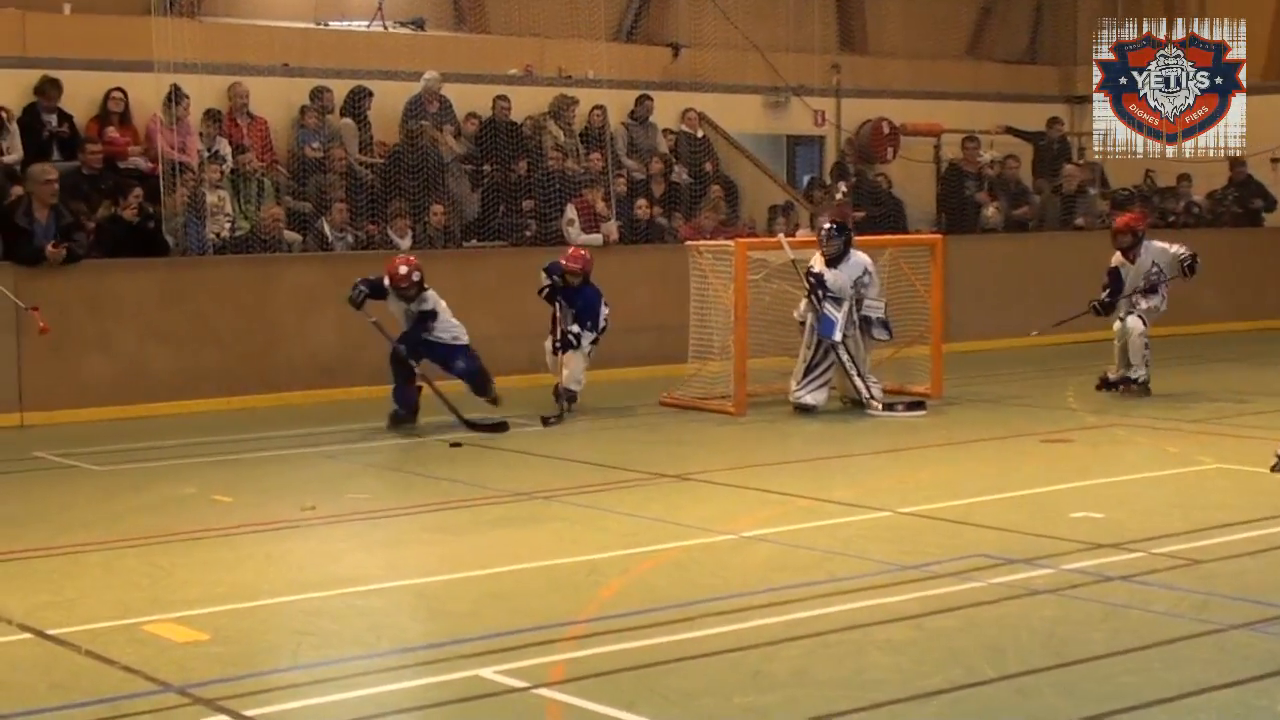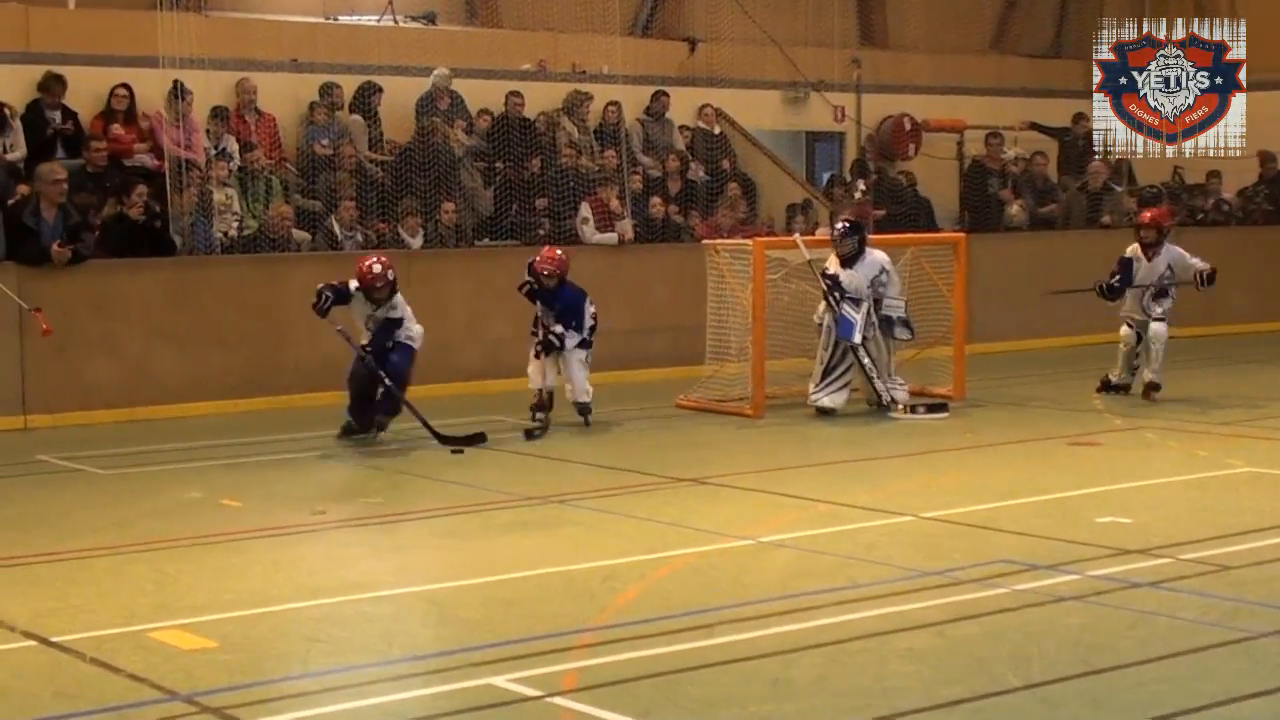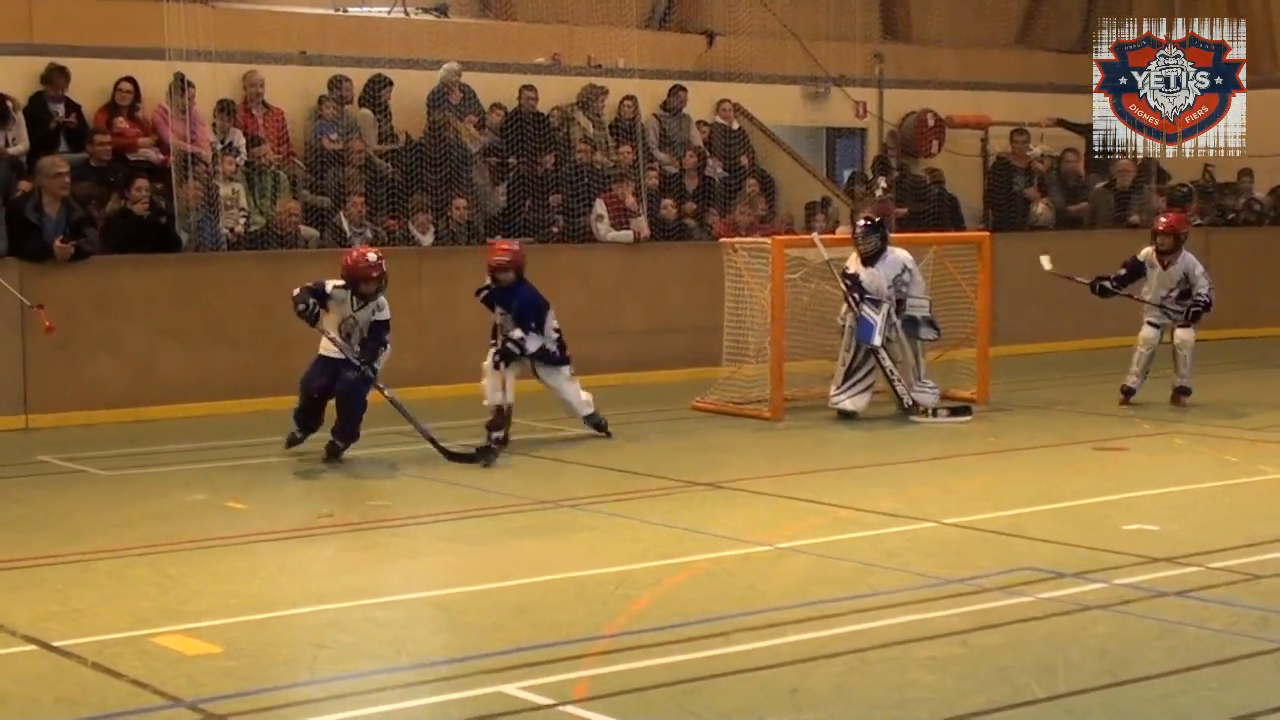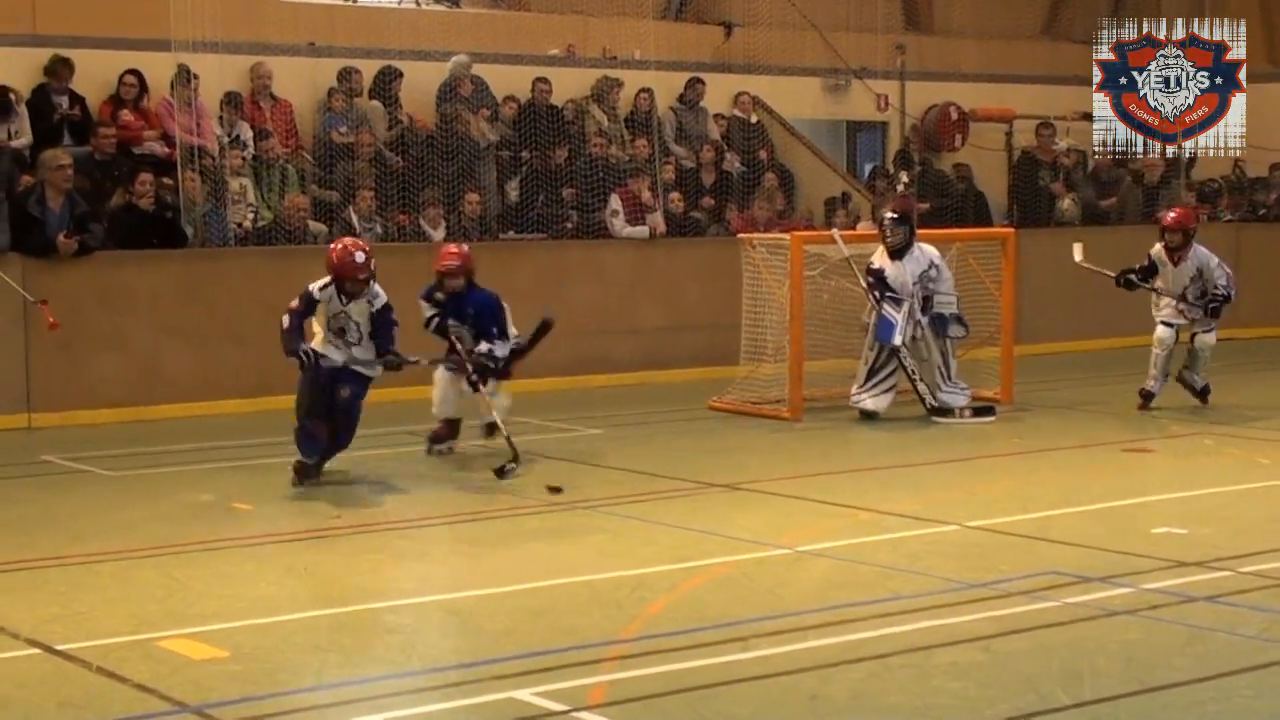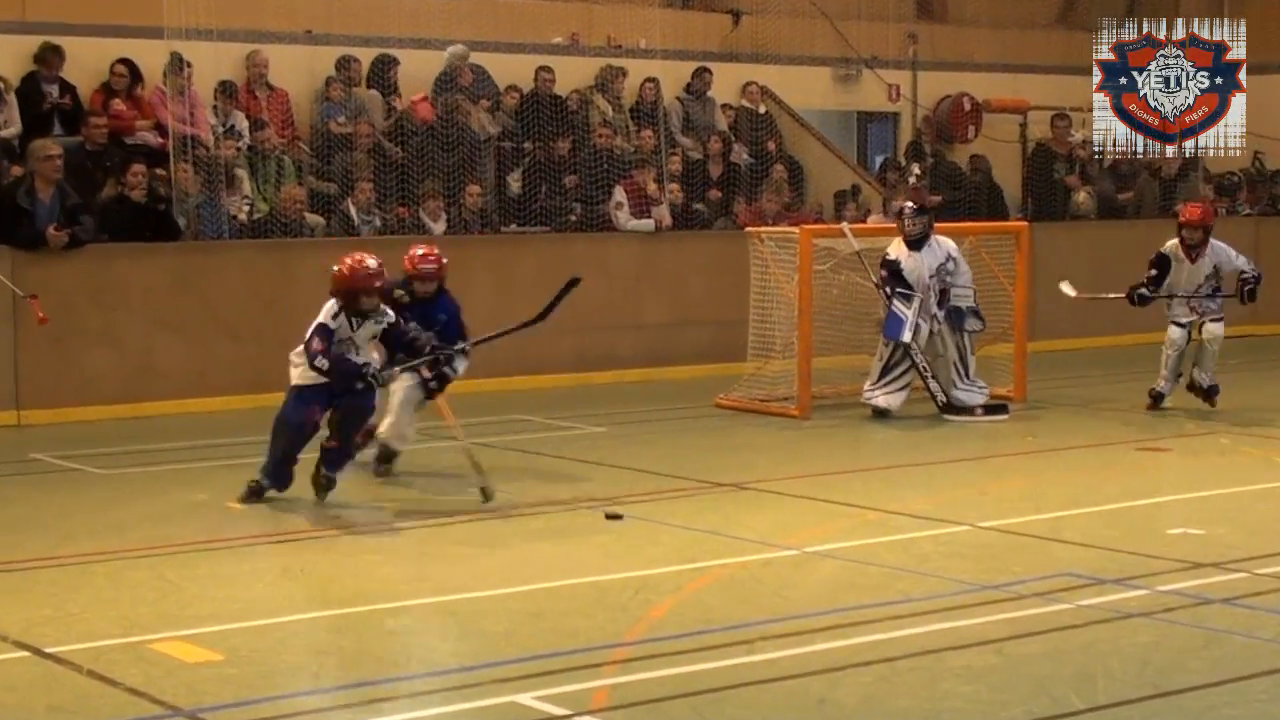
dt=0.2s
person 1, frame 1
left shoulder: (428, 299)
right shoulder: (389, 287)
left elbow: (420, 328)
right elbow: (367, 284)
left wrist: (405, 345)
right wrist: (359, 291)
left hip: (446, 335)
left knee: (467, 369)
right knee: (398, 359)
left ankle: (487, 390)
right ankle: (405, 411)
person 1, frame 2
left shoulder: (396, 305)
right shoulder: (356, 290)
left elbow: (385, 335)
right elbow: (330, 289)
left wrist: (371, 353)
right wrist: (323, 296)
left hip: (402, 340)
right hip: (377, 341)
left knee: (395, 370)
right knee: (359, 378)
left ankle: (384, 414)
right ankle: (360, 421)
person 1, frame 3
left shoulder: (380, 306)
right shoulder: (336, 290)
left elbow: (376, 341)
right elbow: (305, 292)
left wrist: (366, 363)
right wrist: (307, 303)
left hip: (367, 354)
right hip: (336, 350)
left knee: (351, 390)
right knee: (311, 388)
left ankle: (340, 440)
right ankle: (303, 428)
person 1, frame 4
left shoulder: (375, 297)
right shoulder: (322, 290)
left elbow: (385, 327)
right elbow: (293, 316)
left wrist: (390, 354)
right wrist: (295, 345)
left hip: (360, 361)
right hip: (326, 353)
left knee: (344, 409)
right knee: (312, 395)
left ankle: (322, 453)
right ankle: (309, 457)
person 1, frame 5
left shoulder: (382, 316)
right shoulder: (332, 316)
left elbow: (401, 339)
right elbow: (318, 358)
left wrist: (423, 348)
right wrist: (359, 370)
left hip: (354, 376)
right hip: (315, 373)
left knee: (354, 415)
right knee: (293, 425)
left ankle: (328, 469)
right ankle: (270, 479)
person 2, frame 1
left shoulder: (862, 262)
right shoulder: (817, 265)
left elbow: (872, 294)
right elbow: (817, 293)
left wrist: (875, 318)
left hip: (851, 317)
right hip: (821, 315)
left knee: (857, 358)
right knee: (817, 357)
left ankle: (863, 393)
right ankle: (804, 396)
person 2, frame 2
left shoulder: (878, 260)
right shoulder: (832, 266)
left elbow: (891, 292)
right elbow: (833, 293)
left wrist: (896, 317)
right hip: (841, 317)
left knee: (881, 360)
right knee: (835, 358)
left ankle: (888, 397)
right ankle: (824, 399)
person 2, frame 3
left shoulder: (901, 259)
right shoulder: (854, 266)
left elbow: (916, 290)
right elbow: (852, 291)
left wrist: (921, 317)
left hip: (899, 317)
right hip: (866, 318)
left knee: (911, 360)
right knee: (858, 361)
left ankle: (918, 399)
right ankle: (846, 402)
person 2, frame 4
left shoulder: (929, 254)
right shoulder: (879, 261)
left elbow: (944, 286)
right elbow: (877, 287)
left wrist: (949, 314)
left hip: (927, 315)
left knee: (941, 358)
right knee: (882, 359)
left ankle: (951, 400)
right ankle: (869, 401)
person 2, frame 5
left shoulder: (946, 247)
right shoulder: (895, 253)
left elbow: (961, 279)
right elbow: (890, 281)
left wrist: (966, 307)
left hip: (944, 310)
right hip: (910, 313)
left knee: (957, 354)
right knee: (897, 355)
left ankle: (968, 398)
right ankle: (880, 398)
person 3, frame 1
left shoulder: (590, 295)
right shoulder: (557, 271)
left elbow: (588, 328)
right elbow: (546, 272)
left wrist: (569, 338)
right wrist: (549, 291)
left hip: (586, 327)
right hip: (564, 321)
left knee: (575, 359)
right knee: (552, 349)
left ankle: (569, 394)
right ankle: (563, 383)
person 3, frame 2
left shoulder: (571, 296)
right shoulder: (536, 271)
left elbow: (572, 330)
right elbow: (529, 273)
left wrist: (553, 342)
right wrist: (529, 289)
left hip: (575, 329)
right hip: (547, 324)
left knee: (574, 367)
right knee: (538, 358)
left ankle: (582, 405)
right ankle: (542, 397)
person 3, frame 3
left shoulder: (527, 296)
right shoulder: (499, 284)
left elbow: (531, 333)
left wrist: (509, 349)
right wrist: (487, 293)
left hip: (541, 339)
right hip: (508, 333)
left knee: (559, 380)
right knee: (493, 369)
left ankle: (589, 415)
right ankle: (499, 414)
person 3, frame 4
left shoulder: (486, 301)
right shoulder: (439, 292)
left elbow: (499, 340)
right elbow: (426, 302)
left wrist: (483, 364)
right wrist: (437, 321)
left hip: (492, 346)
right hip: (461, 343)
left knee: (485, 382)
right knee: (444, 383)
left ankle: (493, 418)
right ankle: (448, 425)
person 3, frame 5
left shoulder: (447, 309)
right shoulder: (398, 293)
left elbow: (458, 350)
left wrist: (442, 373)
left hip: (432, 359)
left knee: (404, 393)
left ankle: (389, 447)
right ankle: (378, 430)
person 4, frame 1
left shoulder: (1154, 248)
right shoulder: (1118, 260)
left elbow: (1178, 250)
right elbow: (1114, 286)
left wrist: (1188, 259)
right wrist: (1104, 302)
left hip: (1152, 298)
right hip: (1131, 300)
left knee: (1135, 327)
right knee: (1121, 331)
left ankle: (1138, 377)
right ankle: (1118, 375)
person 4, frame 2
left shoulder: (1172, 253)
right shoulder: (1133, 251)
left elbow: (1193, 265)
right elbow: (1121, 276)
left wrist: (1204, 273)
right wrist: (1110, 286)
left hip: (1160, 303)
right hip: (1136, 303)
left knee: (1157, 333)
right knee: (1128, 337)
left ankle: (1151, 382)
right ankle: (1120, 379)
person 4, frame 3
left shoulder: (1187, 261)
right shoulder: (1148, 255)
left elbow: (1203, 284)
right elbow: (1129, 271)
left wrist: (1199, 305)
right wrist: (1109, 283)
left hip: (1181, 308)
right hip: (1155, 306)
left knee: (1184, 339)
right knee: (1147, 339)
left ankle: (1182, 387)
right ankle: (1131, 385)
person 4, frame 4
left shoulder: (1202, 256)
right shoulder: (1159, 251)
left elbow: (1224, 276)
right elbow: (1148, 268)
left wrist: (1217, 299)
right wrist: (1132, 276)
left hip: (1197, 304)
right hip: (1169, 302)
left knee: (1205, 341)
right knee: (1163, 338)
left ankle: (1191, 378)
right ankle: (1151, 388)
person 4, frame 5
left shoulder: (1219, 251)
right shoulder: (1172, 248)
left elbow: (1244, 266)
right elbow: (1157, 269)
left wrist: (1249, 283)
right wrist: (1145, 289)
left hip: (1209, 300)
right hip: (1180, 301)
left knee: (1213, 333)
right knee: (1175, 339)
left ankle: (1201, 380)
right ankle: (1163, 388)
